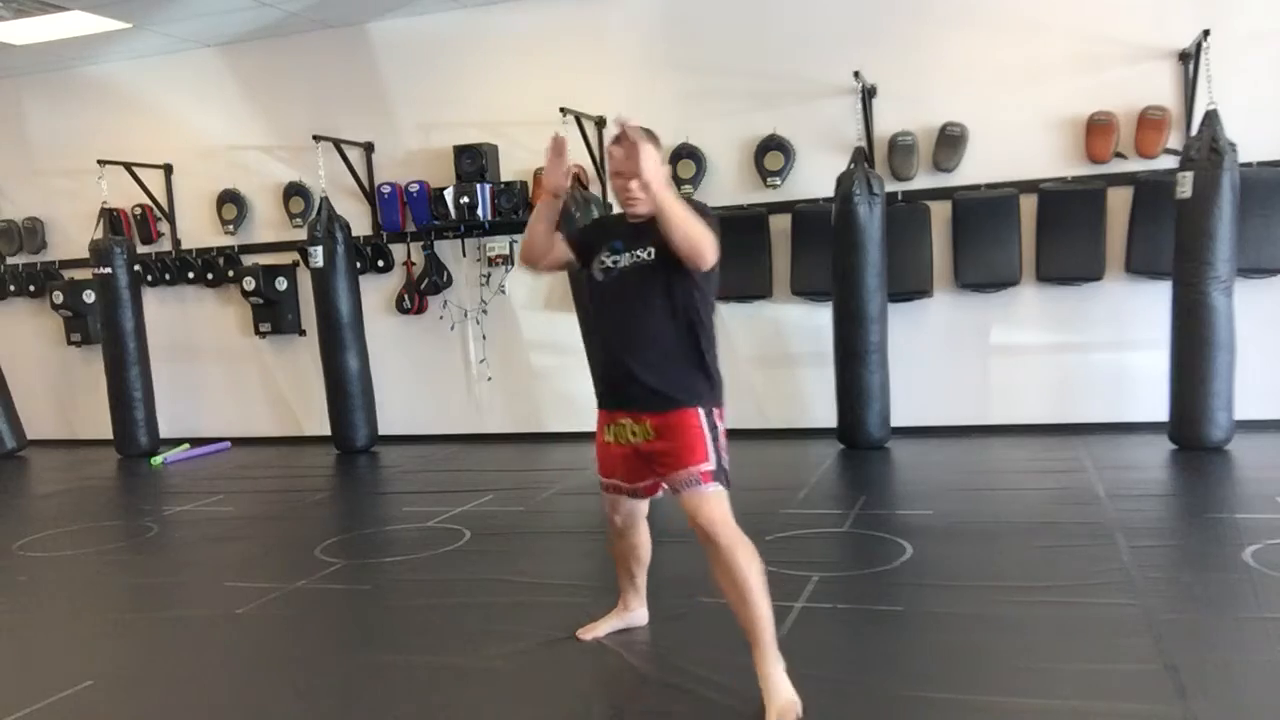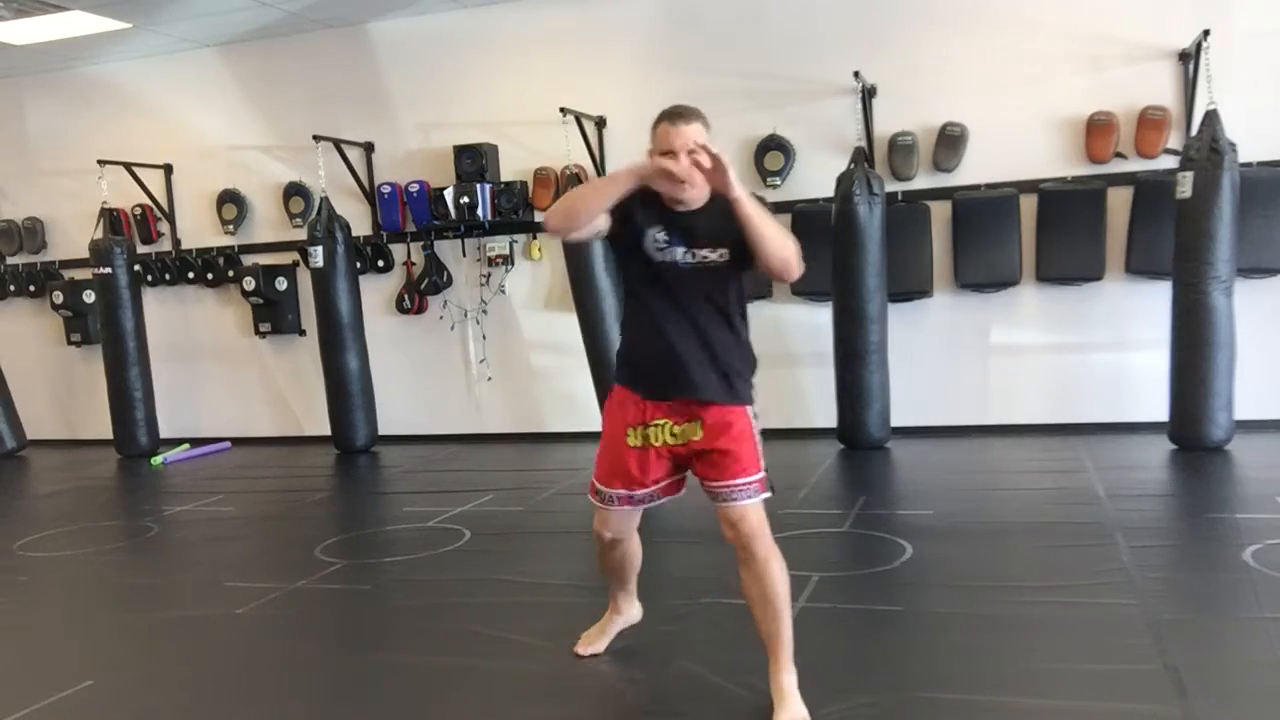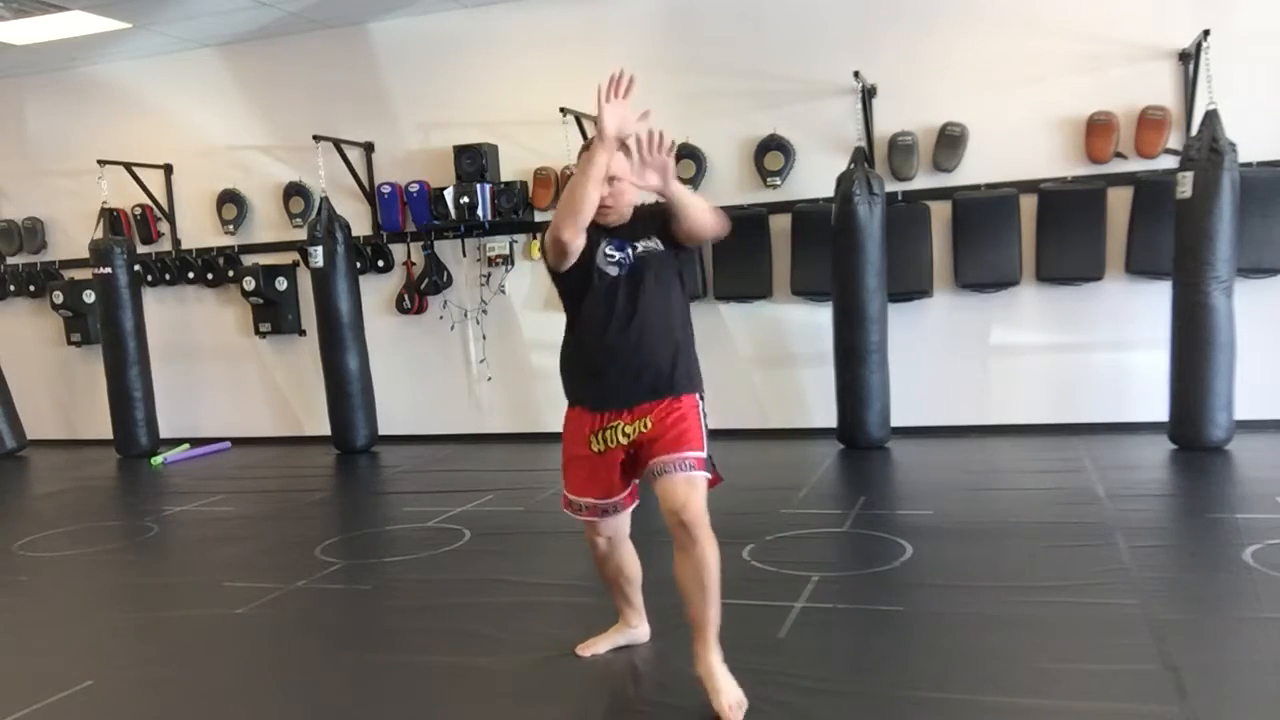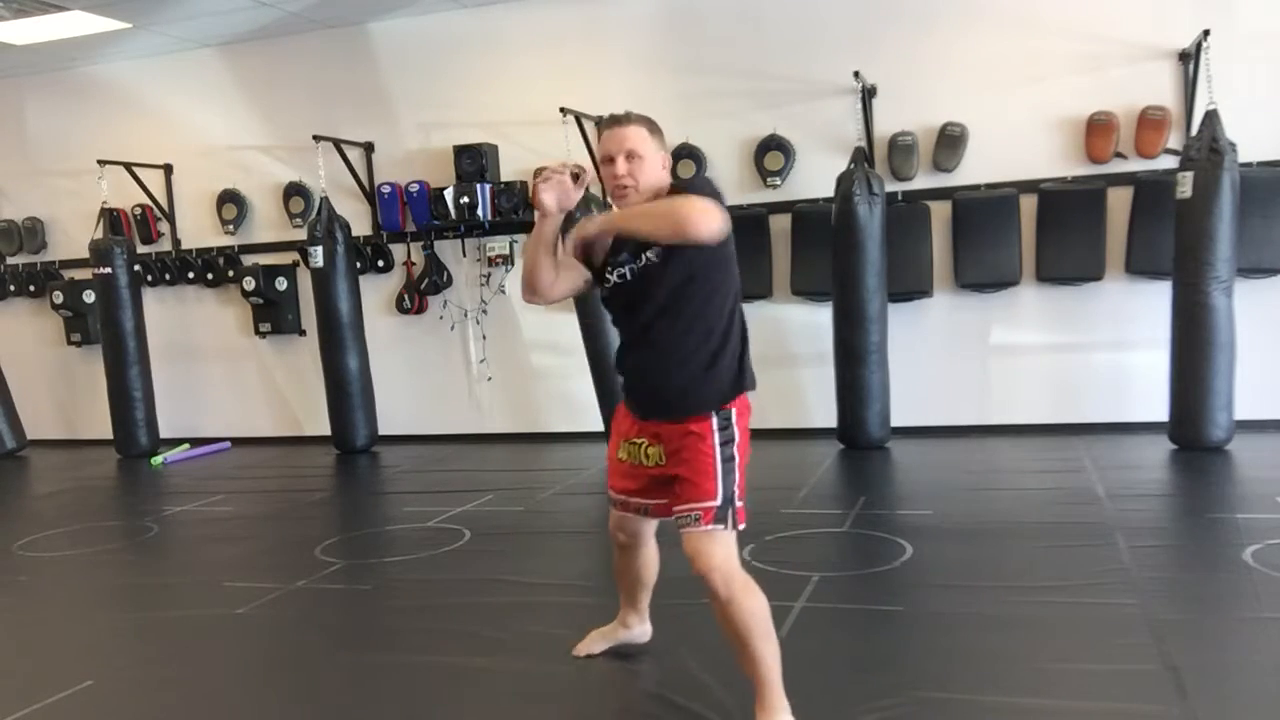
dt=0.7s
person 1, frame 1
left shoulder: (687, 216)
right shoulder: (600, 233)
left elbow: (701, 256)
right elbow: (534, 257)
left wrist: (656, 185)
right wrist: (552, 195)
left hip: (683, 402)
right hip: (620, 407)
left knee: (712, 523)
right knee: (620, 513)
left ankle: (771, 667)
right ankle: (632, 605)
person 1, frame 2
left shoulder: (735, 210)
right shoulder: (635, 207)
left elbow: (788, 268)
right elbow: (560, 224)
left wrist: (734, 190)
right wrist: (628, 177)
left hip: (719, 400)
right hip: (640, 397)
left knee: (748, 532)
right knee: (610, 525)
right ankle: (623, 606)
person 1, frame 3
left shoulder: (661, 219)
right shoulder: (571, 241)
left elbow: (711, 228)
right elbow: (565, 230)
left wrist: (666, 182)
right wrist: (602, 141)
left hip: (671, 399)
right hip: (596, 413)
left knee: (686, 514)
right knee: (603, 533)
left ankle: (710, 658)
right ankle: (632, 621)
person 1, frame 4
left shoulder: (691, 197)
right shoulder: (608, 238)
left elbow: (702, 224)
right elbow: (539, 291)
left wrist: (605, 224)
right wrist: (551, 217)
left hip: (706, 416)
right hip: (642, 412)
left knee: (714, 564)
right knee: (627, 527)
right ankle: (633, 620)
